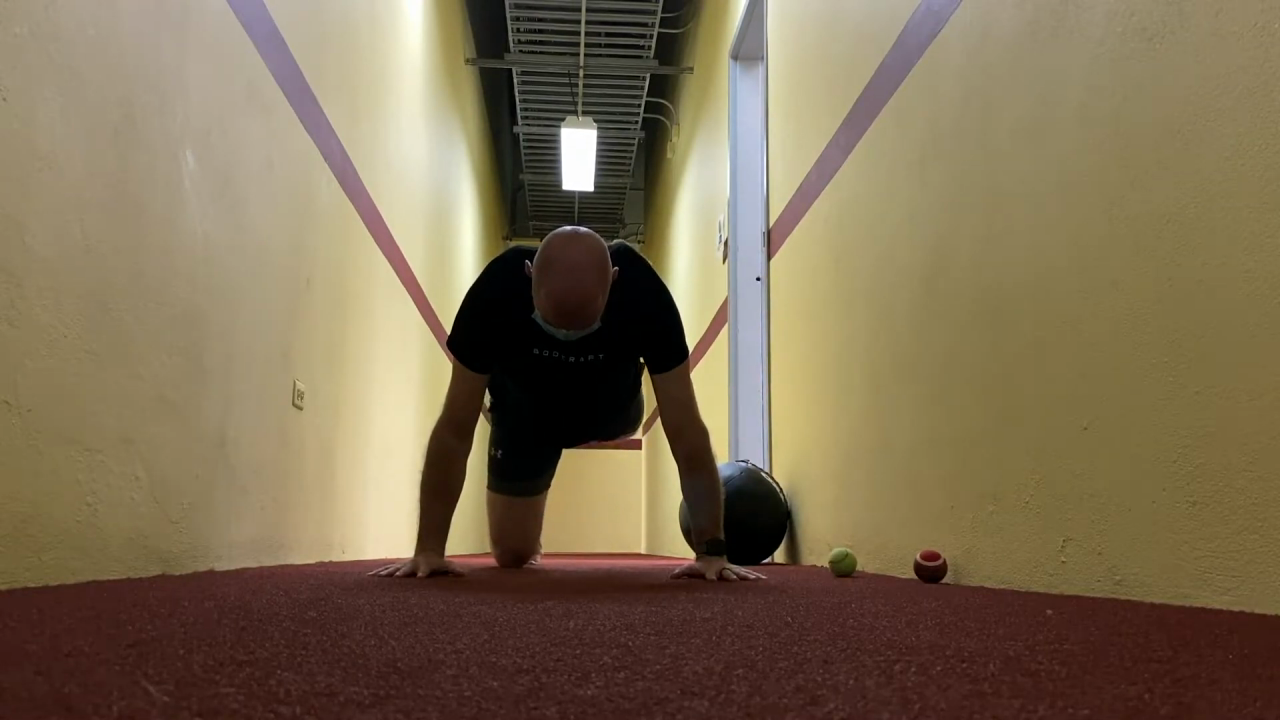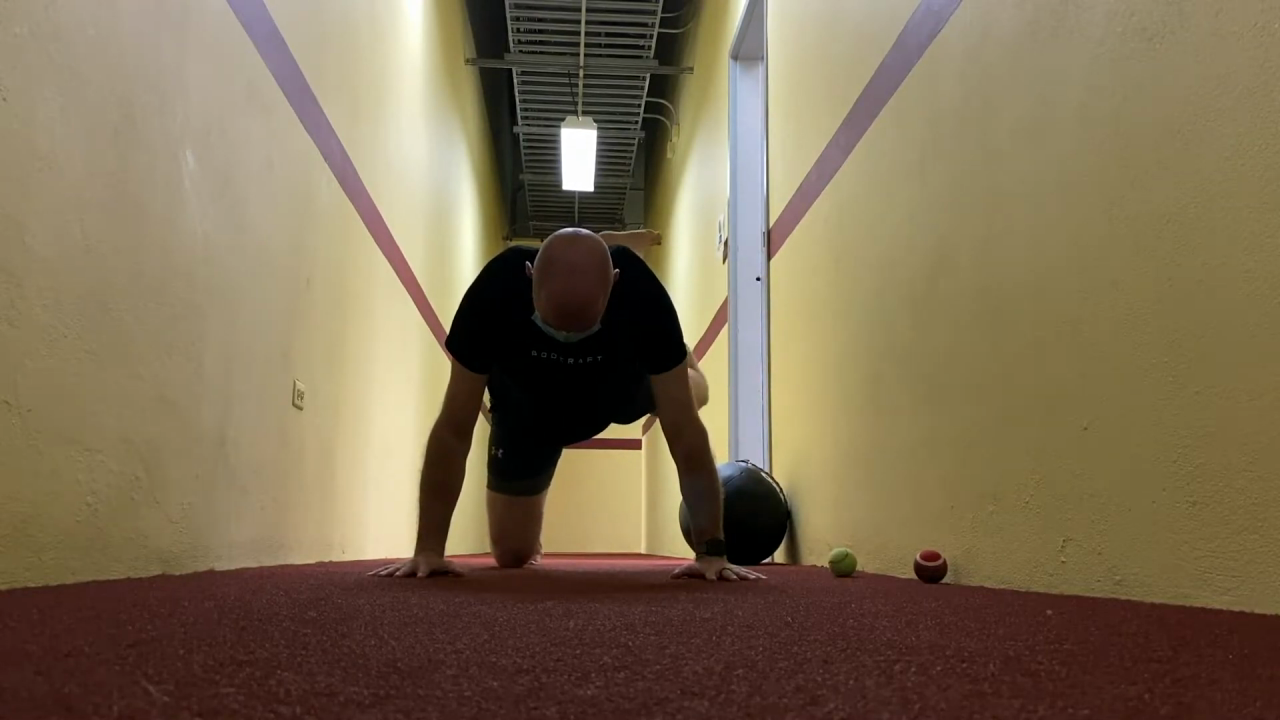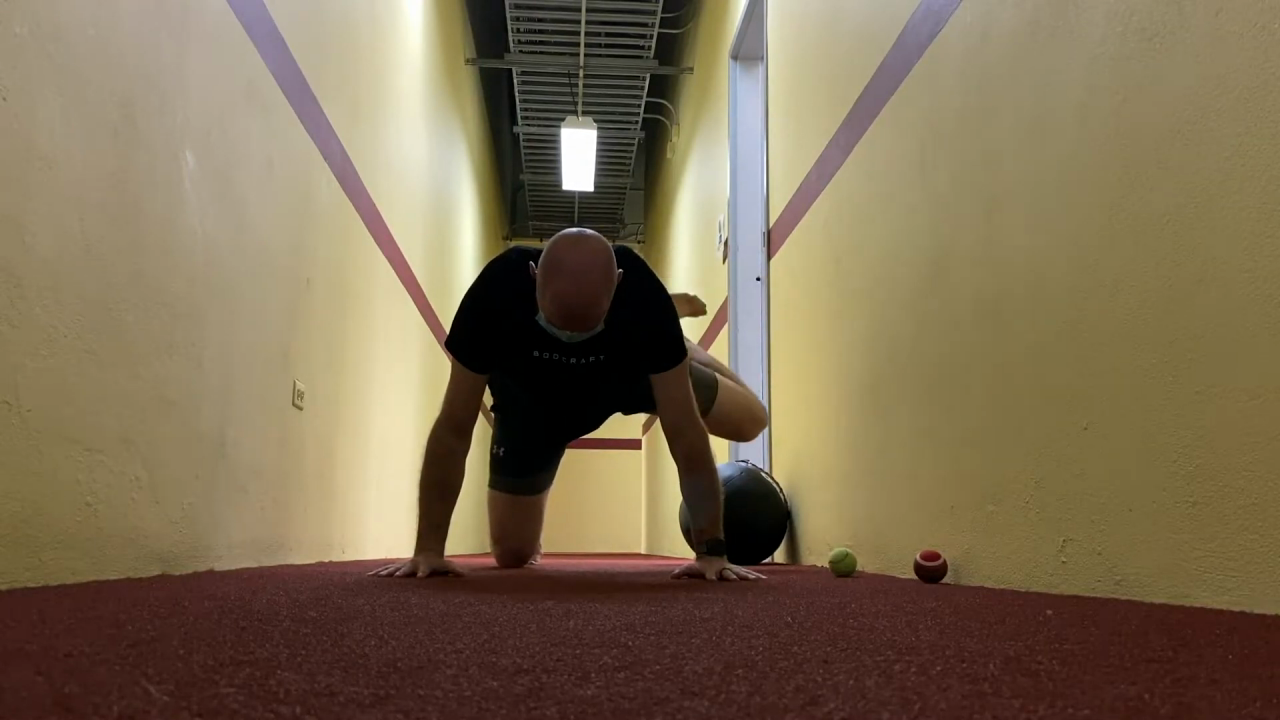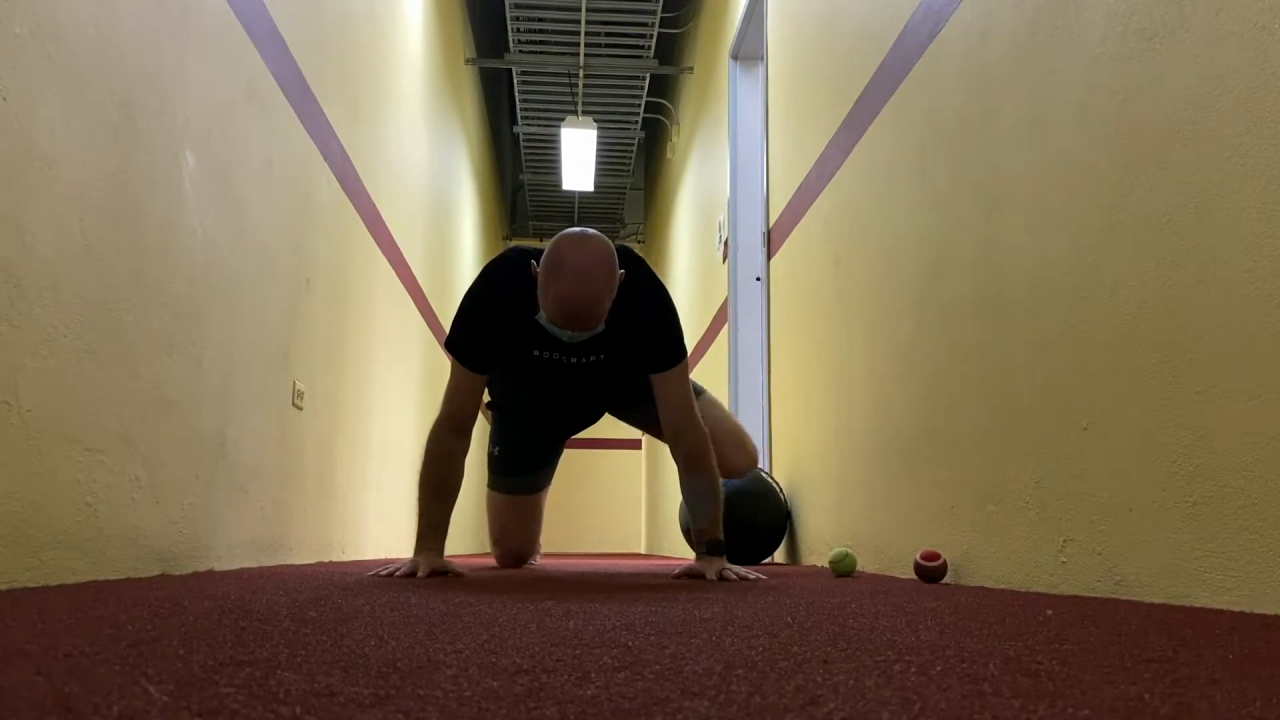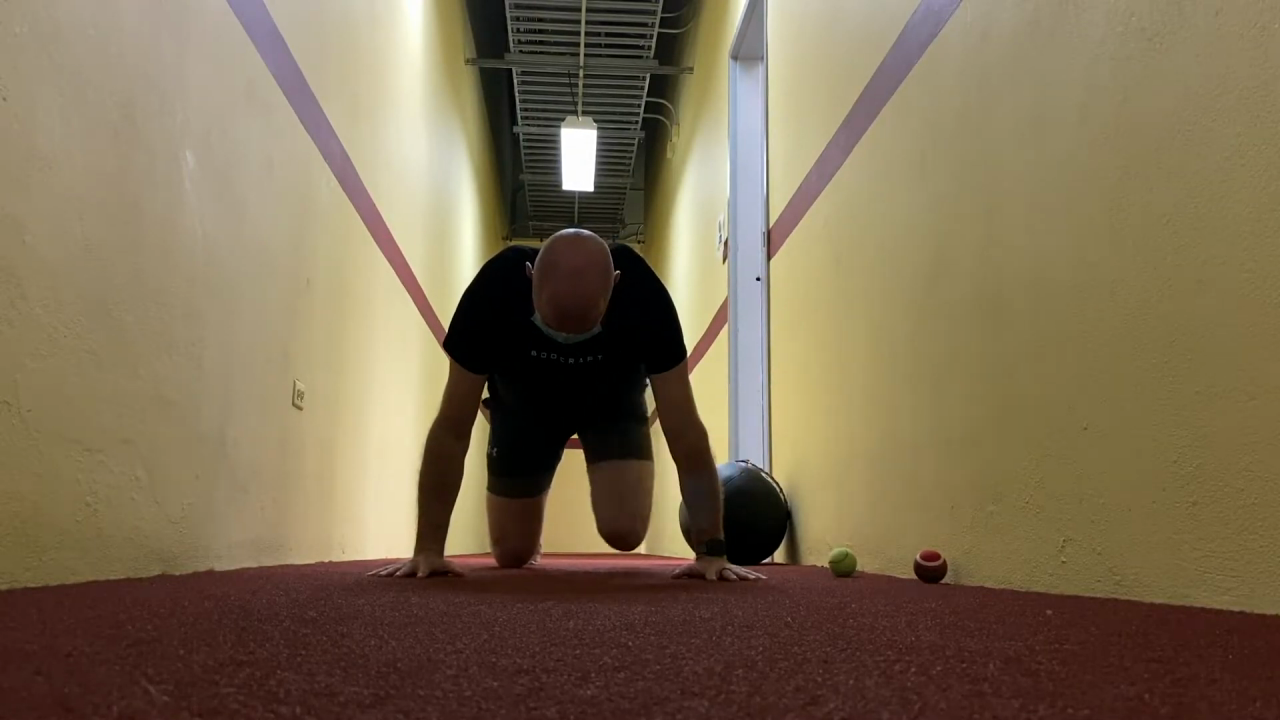
dt=0.3s
person 1, frame 1
left shoulder: (642, 291)
right shoulder: (496, 290)
left elbow: (685, 428)
right elbow: (456, 429)
left wrist: (711, 551)
right wrist: (429, 549)
left hip: (610, 402)
right hip: (525, 412)
right knee: (513, 555)
person 1, frame 2
left shoulder: (641, 292)
right shoulder: (496, 289)
left elbow: (684, 429)
right elbow: (454, 428)
left wrist: (711, 550)
right wrist: (429, 549)
left hip: (618, 392)
right hip: (526, 410)
right knee: (512, 555)
person 1, frame 3
left shoulder: (642, 293)
right shoulder: (497, 289)
left elbow: (685, 430)
right elbow: (454, 428)
left wrist: (711, 550)
right wrist: (428, 548)
left hip: (625, 373)
right hip: (529, 402)
left knee: (749, 422)
right knee: (513, 554)
person 1, frame 4
left shoulder: (643, 292)
right shoulder: (498, 288)
left elbow: (685, 428)
right elbow: (453, 428)
left wrist: (711, 550)
right wrist: (428, 549)
left hip: (623, 374)
right hip: (527, 399)
left knee: (739, 459)
right knee: (512, 554)
person 1, frame 5
left shoulder: (642, 292)
right shoulder: (495, 288)
left elbow: (683, 427)
right elbow: (453, 429)
left wrist: (710, 551)
right wrist: (428, 549)
left hip: (611, 396)
right hip: (525, 404)
left knee: (623, 530)
right knee: (512, 555)
right ankle: (528, 506)
